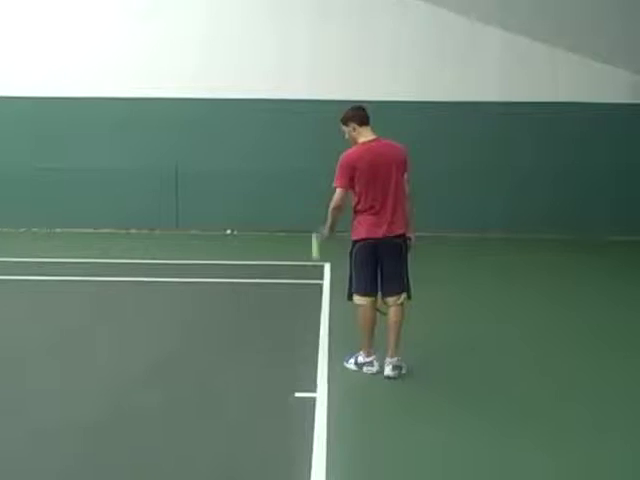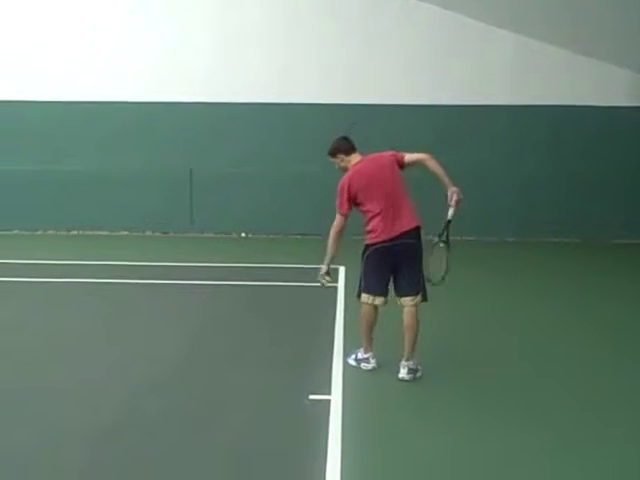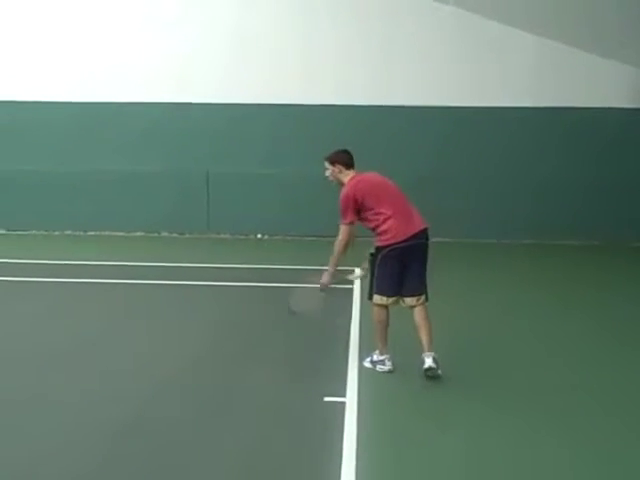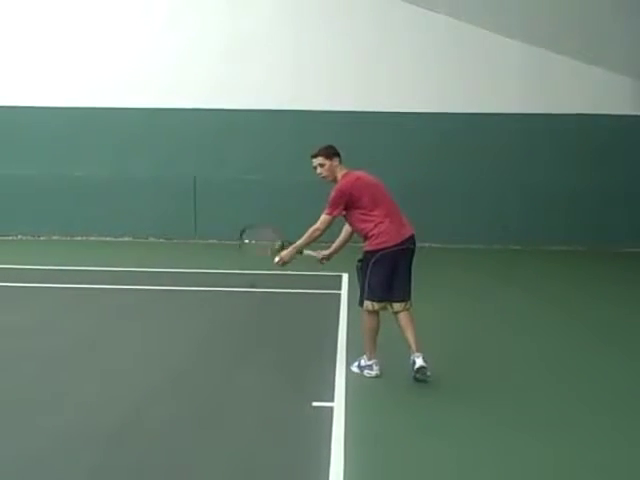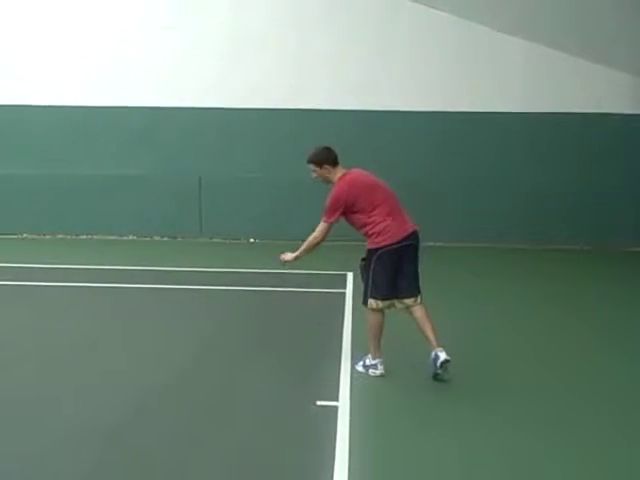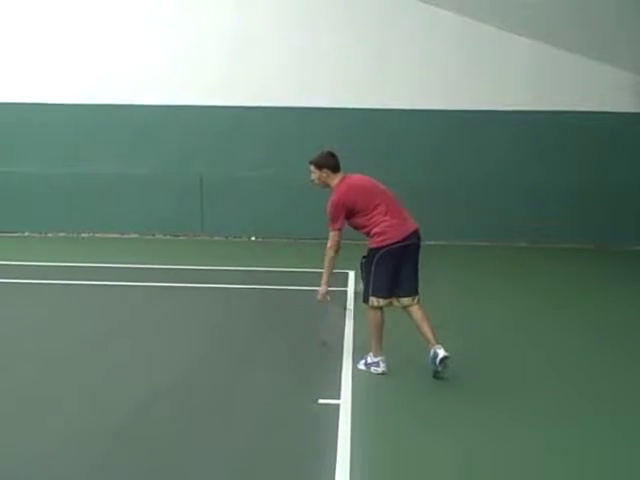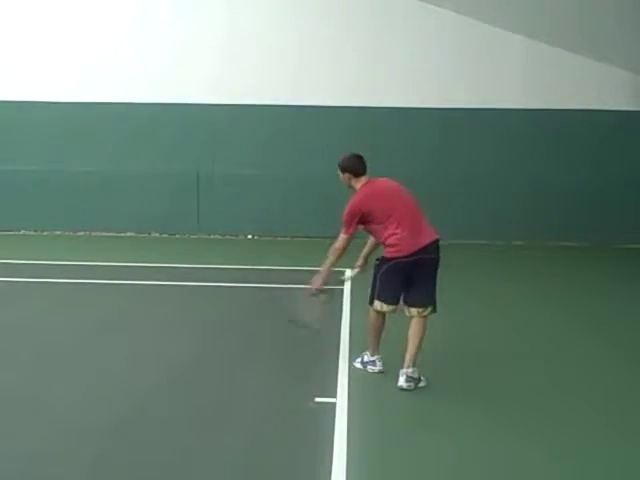
dt=0.7s
person 1, frame 1
left shoulder: (349, 157)
right shoulder: (398, 151)
left elbow: (338, 202)
right elbow: (405, 193)
left wrist: (329, 227)
right wrist: (408, 229)
left hip: (365, 236)
right hip: (395, 234)
left knee: (364, 299)
right knee: (395, 300)
left ankle: (367, 357)
right ankle: (393, 361)
person 1, frame 2
left shoulder: (346, 182)
right shoulder: (386, 158)
left elbow: (337, 227)
right elbow: (425, 158)
left wrist: (327, 264)
right wrist: (449, 187)
left hip: (379, 241)
right hip: (409, 234)
left knee: (369, 299)
right knee: (411, 303)
left ankle: (366, 355)
right ankle: (408, 363)
person 1, frame 3
left shoulder: (348, 192)
right shoulder: (372, 178)
left elbow: (344, 238)
left wrist: (329, 271)
right wrist: (371, 262)
left hip: (392, 242)
right hip: (418, 234)
left knee: (380, 300)
right knee: (417, 301)
left ankle: (382, 356)
right ankle: (428, 355)
person 1, frame 4
left shoulder: (343, 188)
right shoulder: (359, 178)
left elbow: (319, 228)
left wrist: (292, 250)
right wrist: (332, 251)
left hip: (382, 246)
right hip: (405, 240)
left knee: (371, 305)
right knee: (400, 304)
left ankle: (370, 362)
right ankle: (417, 356)
person 1, frame 5
left shoulder: (339, 192)
right shoulder: (358, 175)
left elbow: (319, 235)
right elbow: (382, 203)
left wrist: (295, 255)
left hip: (384, 244)
right hip: (408, 235)
left knee: (375, 304)
right knee: (412, 299)
left ankle: (374, 361)
right ankle: (437, 351)
person 1, frame 6
left shoulder: (338, 199)
right shoulder: (359, 180)
left elbow: (333, 246)
left wrist: (325, 282)
right wrist: (368, 261)
left hip: (386, 243)
right hip: (411, 235)
left knee: (375, 302)
right knee: (409, 300)
left ankle: (376, 359)
right ankle: (436, 349)
person 1, frame 7
left shoulder: (357, 203)
right shoulder: (386, 184)
left elbow: (340, 246)
left wrist: (322, 276)
right wrist: (363, 257)
left hip: (399, 255)
right hip: (429, 247)
left knee: (379, 306)
right knee: (419, 313)
left ankle: (372, 358)
right ankle: (408, 372)
